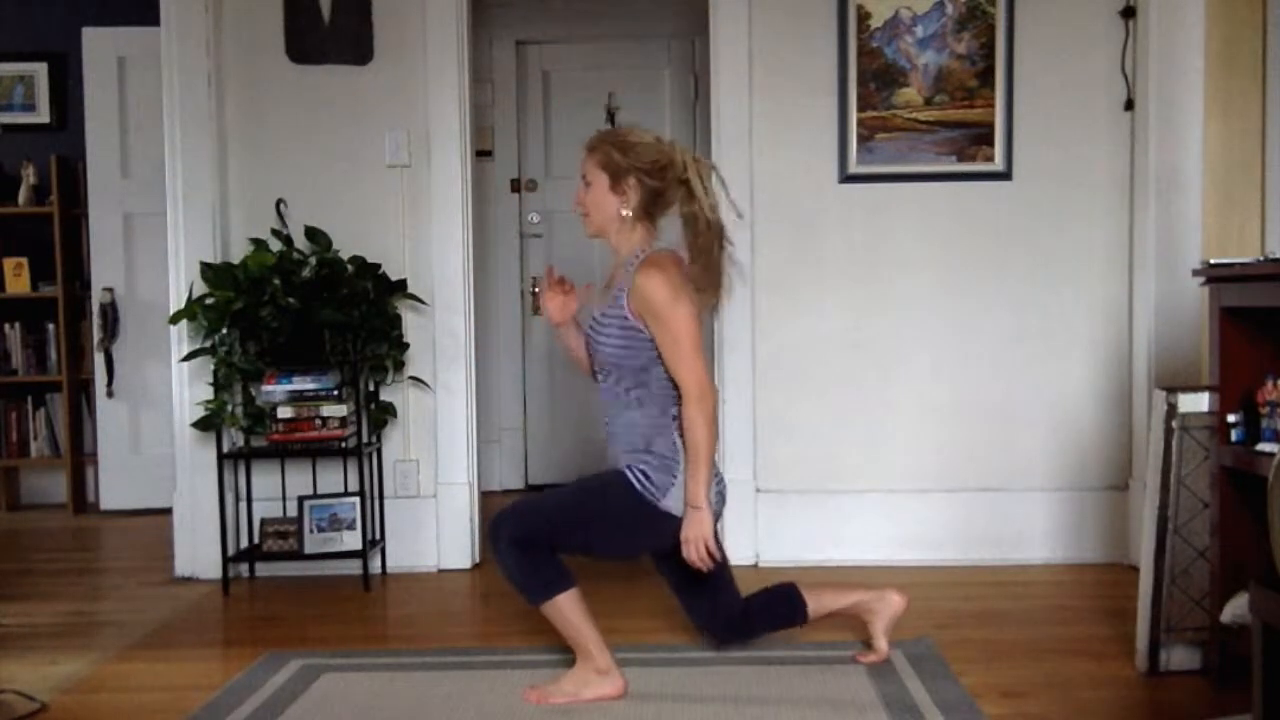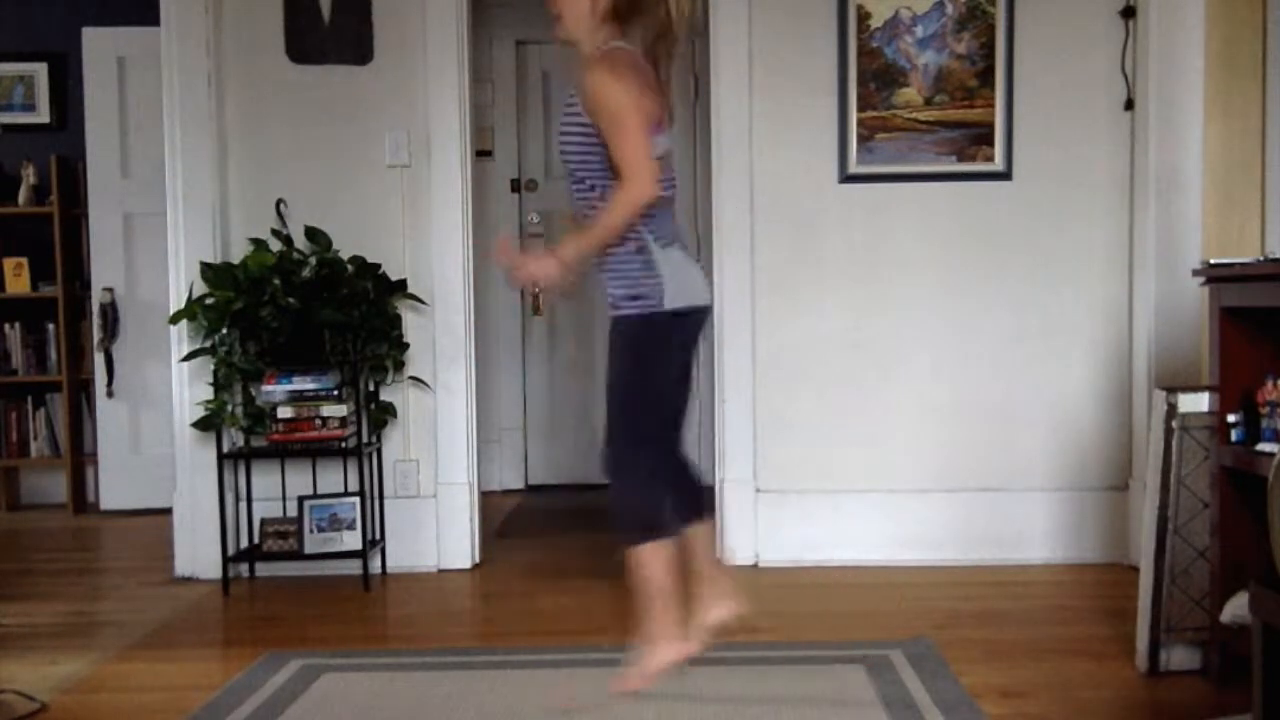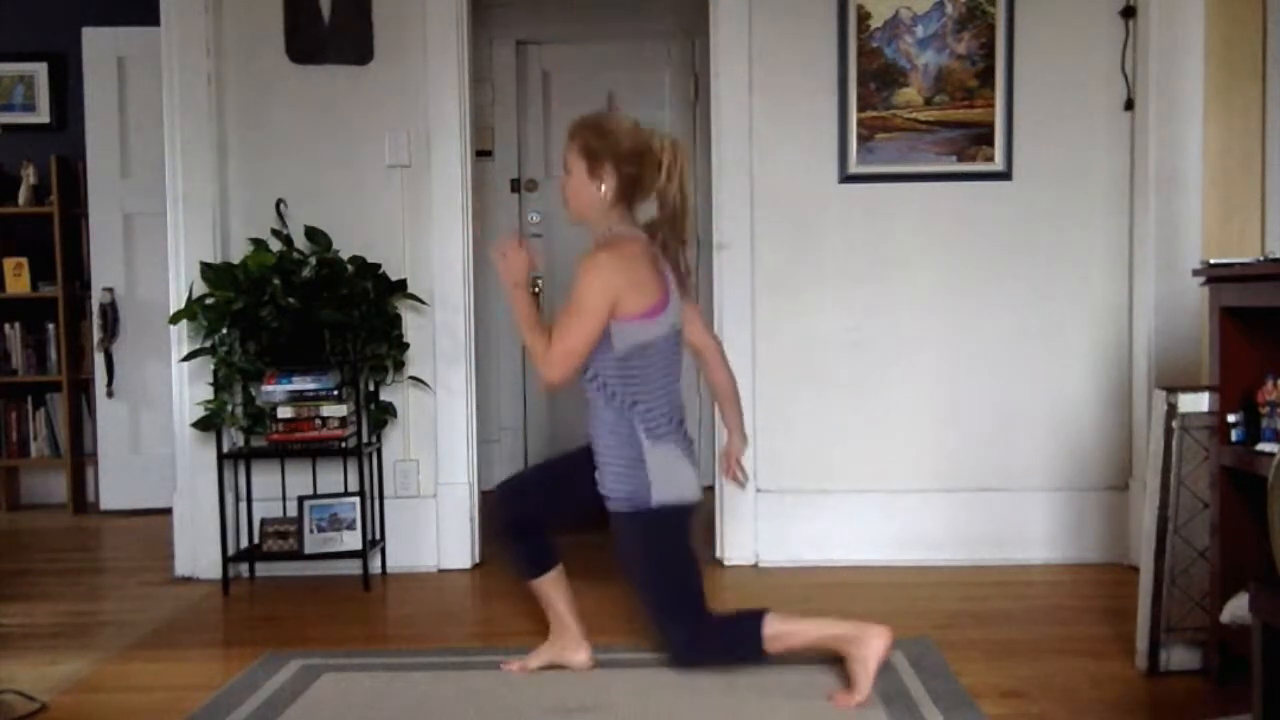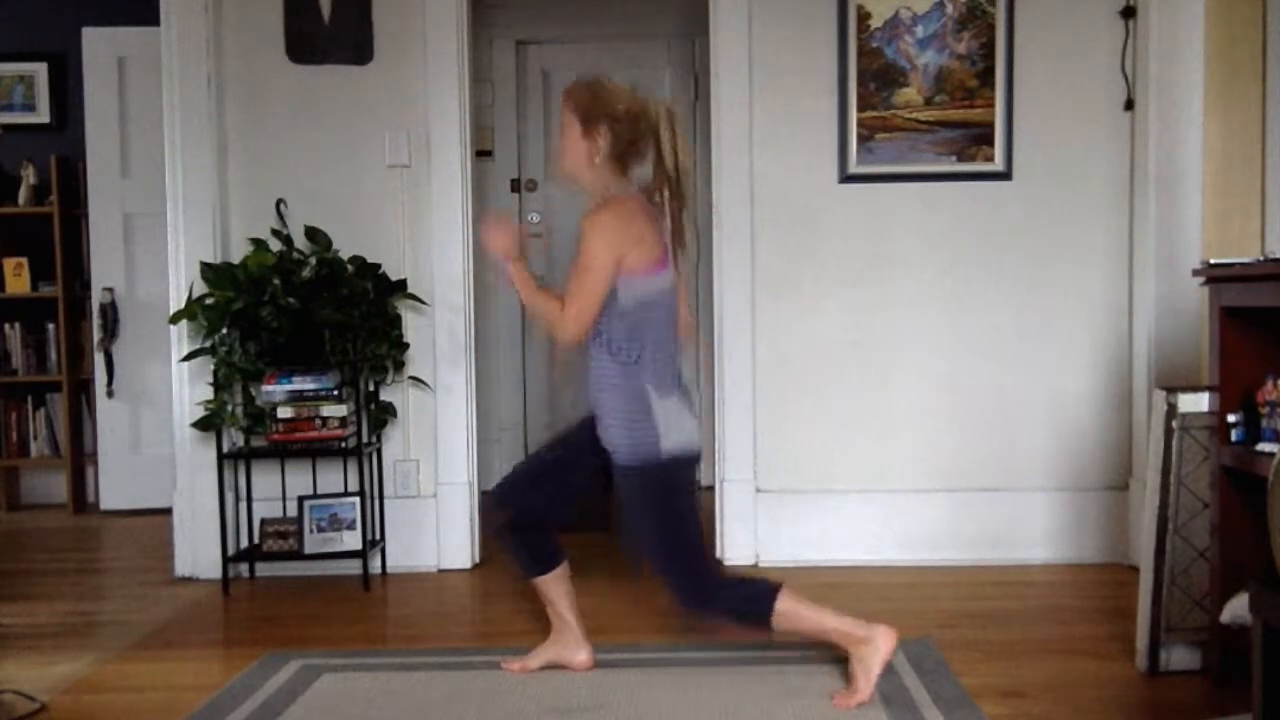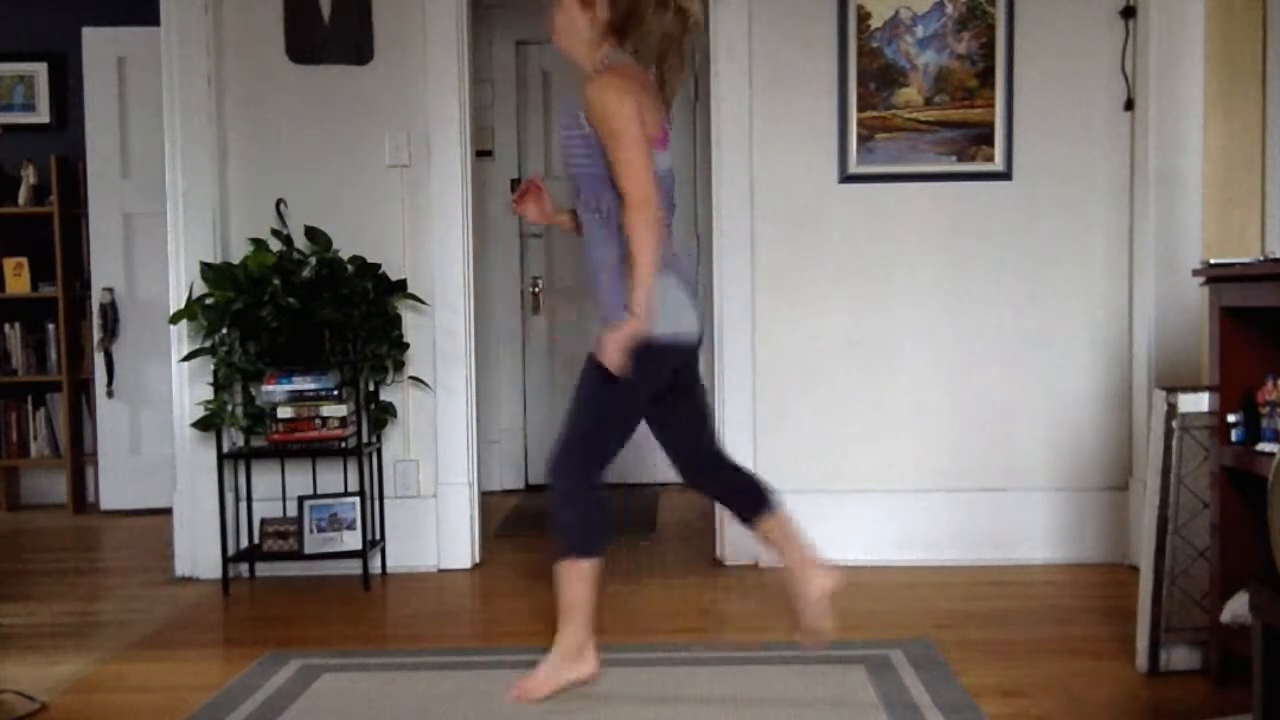
dt=0.4s
person 1, frame 1
left shoulder: (656, 277)
right shoulder: (629, 274)
left elbow: (698, 394)
right elbow: (613, 372)
left wrist: (698, 505)
right wrist: (565, 325)
left hip: (664, 487)
right hip: (656, 483)
left knee: (513, 533)
right knee: (727, 621)
left ankle: (596, 672)
right ankle: (872, 601)
person 1, frame 2
left shoulder: (608, 72)
right shoulder: (625, 69)
left elbow: (640, 186)
left wrist: (561, 256)
right wrist: (560, 255)
left hip: (653, 298)
right hip: (664, 296)
left knee: (634, 460)
right knee: (658, 455)
left ankle: (664, 632)
right ankle: (712, 593)
person 1, frame 3
left shoulder: (607, 263)
right shoulder: (653, 254)
left elbow: (554, 366)
right elbow: (707, 347)
left wrist: (517, 285)
right wrist: (735, 432)
left hip: (644, 481)
right hip: (631, 464)
left knee: (689, 640)
right knee: (511, 506)
left ankle: (857, 639)
right ankle: (568, 640)
person 1, frame 4
left shoulder: (608, 220)
right shoulder: (642, 213)
left elbow: (568, 324)
right elbow: (679, 315)
left wrist: (511, 260)
left hip: (648, 441)
right hip: (623, 430)
left knee: (698, 585)
right knee: (514, 503)
left ankle: (860, 637)
right ankle: (569, 638)
person 1, frame 5
left shoulder: (608, 87)
right shoulder: (632, 84)
left elbow: (640, 199)
left wrist: (634, 312)
right wrist: (554, 216)
left hip: (646, 321)
right hip: (659, 320)
left knee: (572, 472)
right knee: (701, 461)
left ankle: (573, 649)
right ankle: (806, 572)
